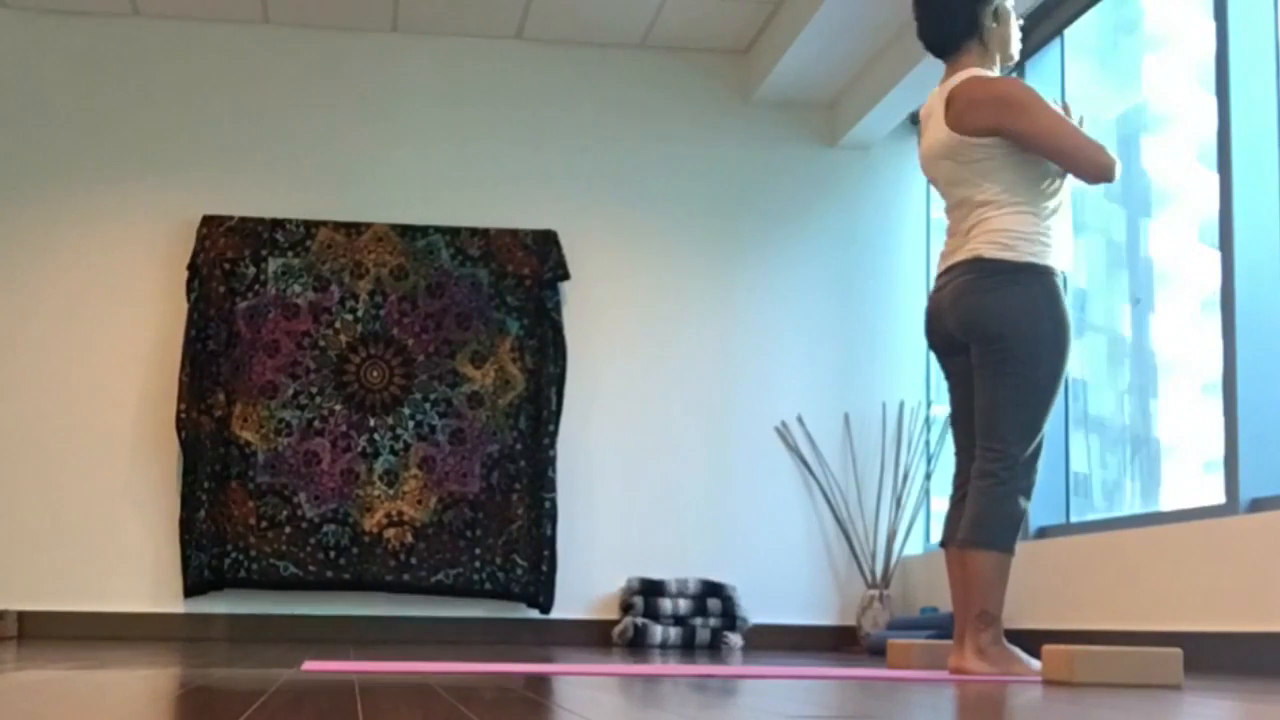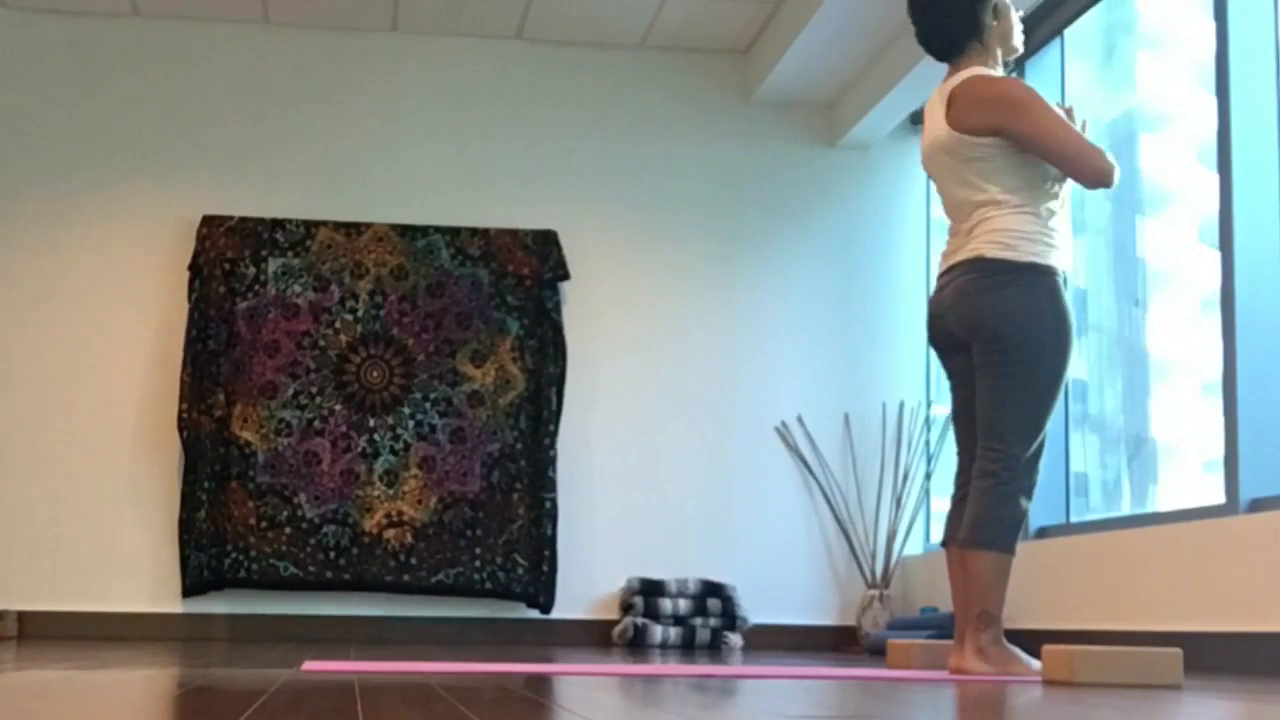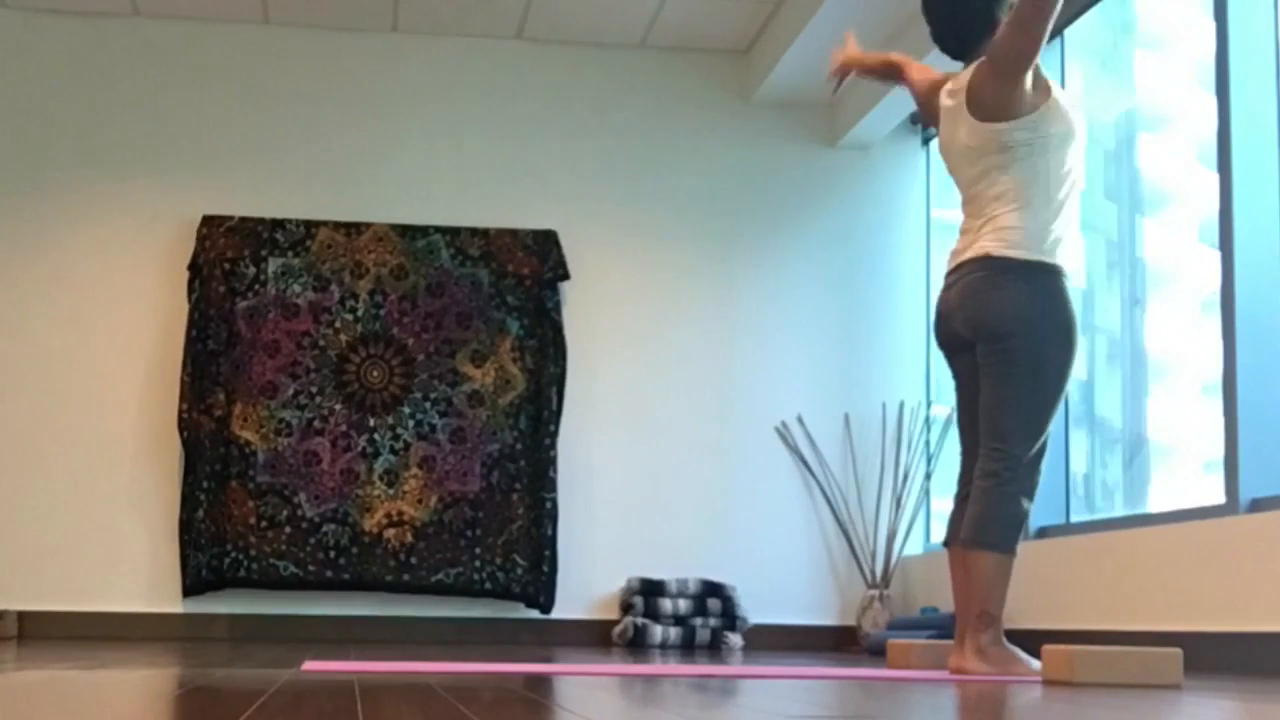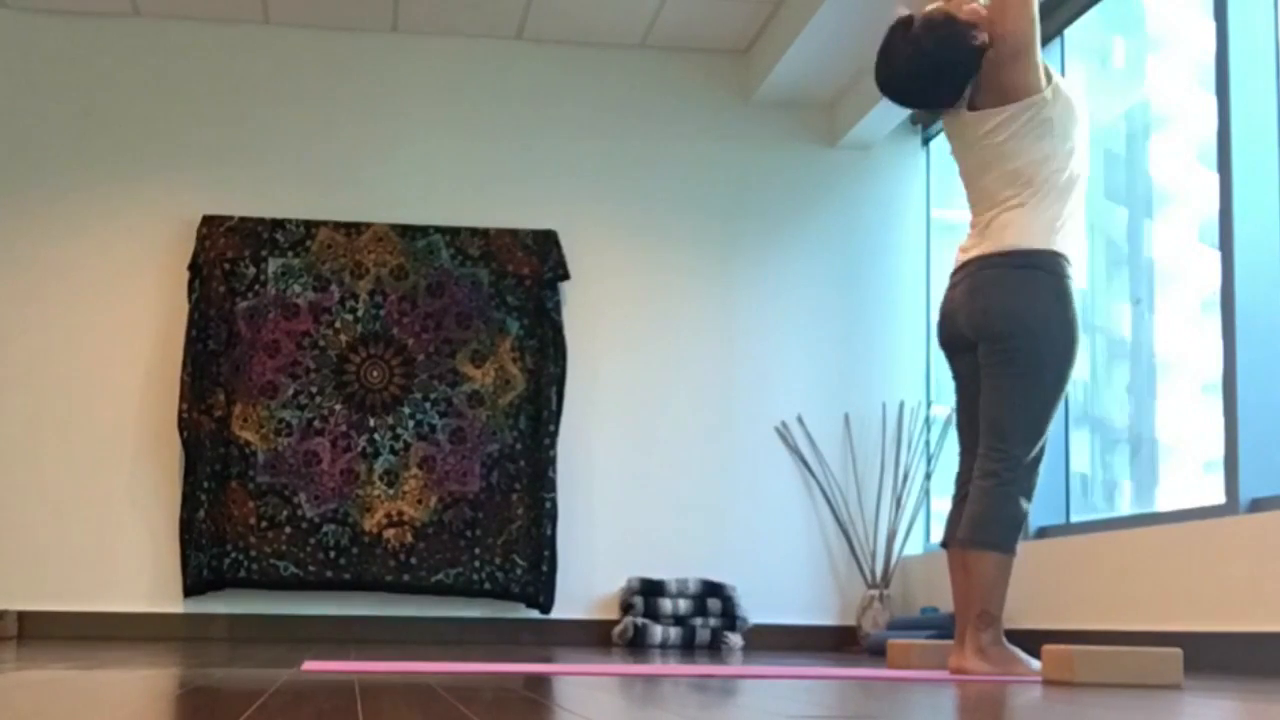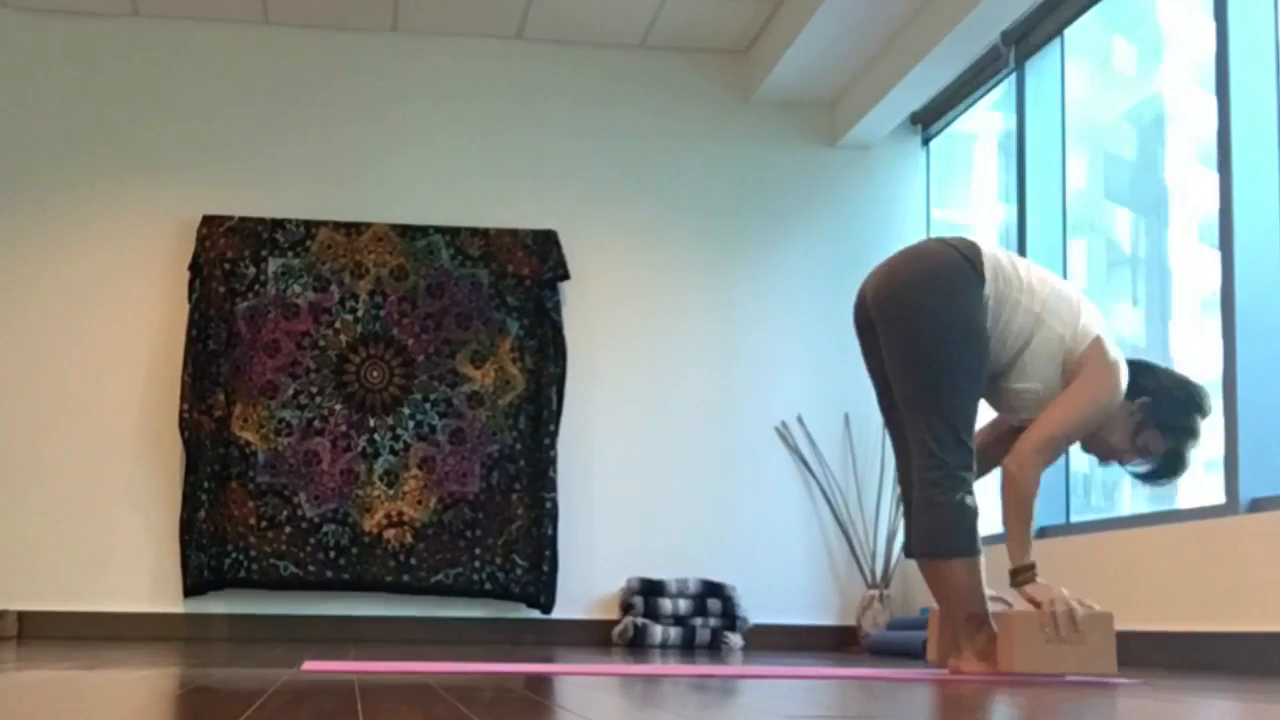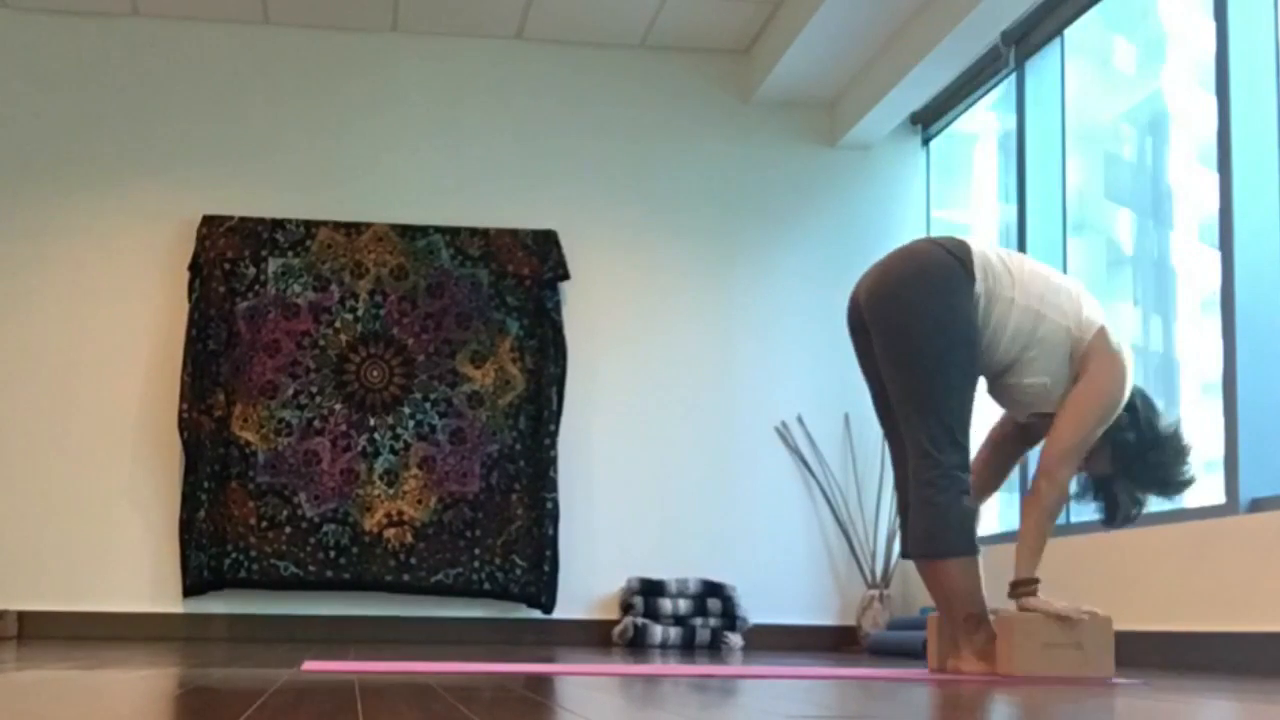
dt=0.2s
person 1, frame 1
left shoulder: (936, 111)
right shoulder: (991, 91)
right elbow: (1100, 165)
left wrist: (1048, 139)
right wrist: (1066, 132)
left hip: (957, 294)
right hip: (1012, 289)
left knee: (977, 471)
right knee: (1005, 468)
left ankle: (967, 640)
right ankle: (982, 644)
person 1, frame 2
left shoulder: (942, 106)
right shoulder: (992, 91)
right elbow: (1099, 170)
left wrist: (1055, 140)
right wrist: (1073, 133)
left hip: (959, 294)
right hip: (1015, 289)
left knee: (979, 471)
right knee: (1007, 469)
left ankle: (970, 640)
right ankle: (983, 644)
person 1, frame 3
left shoulder: (952, 92)
right shoulder: (1005, 79)
left elbow: (908, 67)
left wrist: (862, 58)
left hip: (966, 291)
right hip: (1022, 286)
left knee: (984, 470)
right knee: (1008, 468)
left ankle: (969, 638)
right ankle: (982, 643)
person 1, frame 4
left shoulder: (967, 97)
right shoulder: (1016, 71)
left hip: (973, 291)
right hip: (1023, 283)
left knee: (984, 473)
right knee: (1010, 473)
left ankle: (972, 637)
right ankle: (982, 644)
person 1, frame 5
left shoulder: (1051, 392)
right shoulder: (1107, 376)
right elbow: (1021, 465)
right wrist: (1025, 574)
right hip: (936, 287)
left knee: (929, 474)
right knee: (945, 470)
left ankle: (970, 644)
right ankle: (975, 647)
person 1, frame 6
left shoulder: (1054, 398)
right shoulder: (1110, 368)
left elbow: (977, 479)
right elbow: (1052, 475)
right wrist: (1025, 585)
right hip: (927, 288)
left knee: (923, 477)
right knee: (939, 472)
left ankle: (968, 643)
right ankle: (972, 646)
